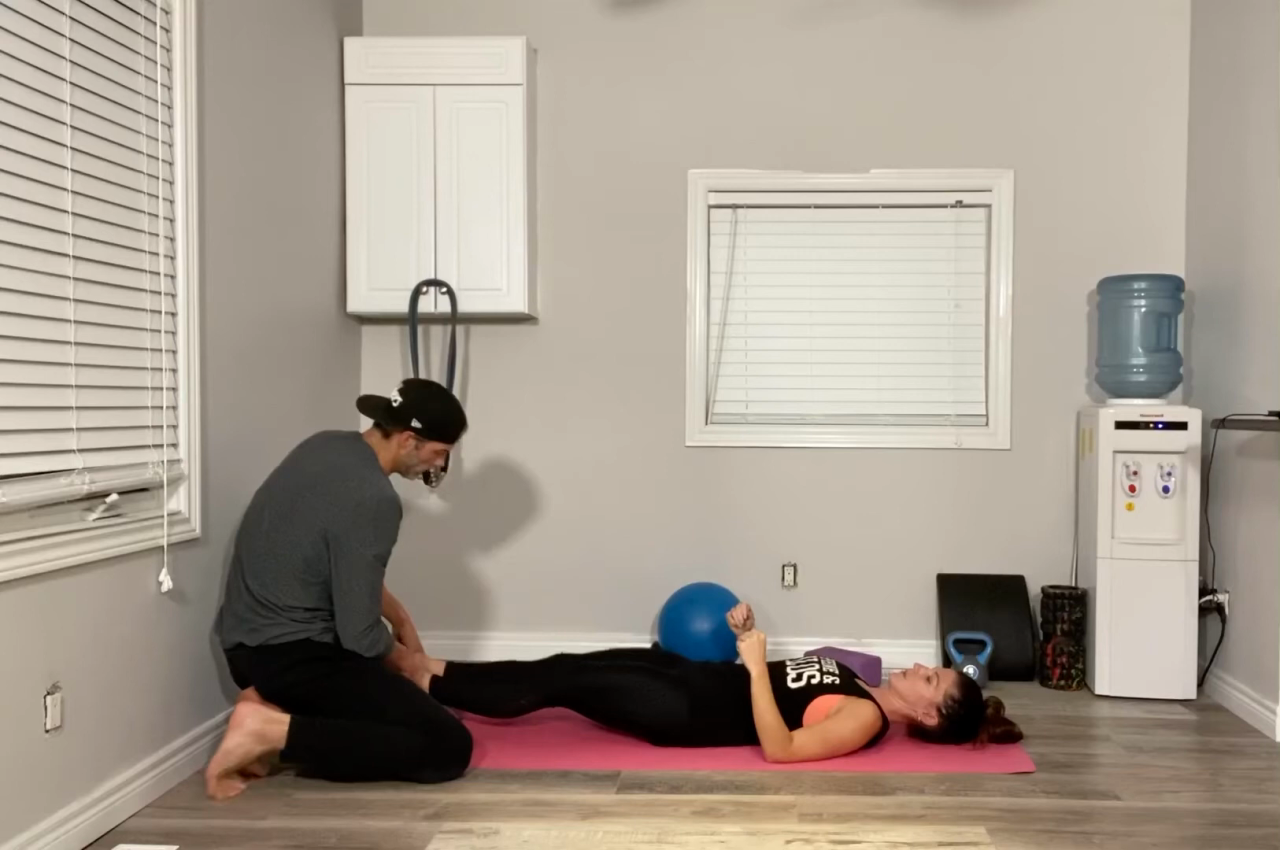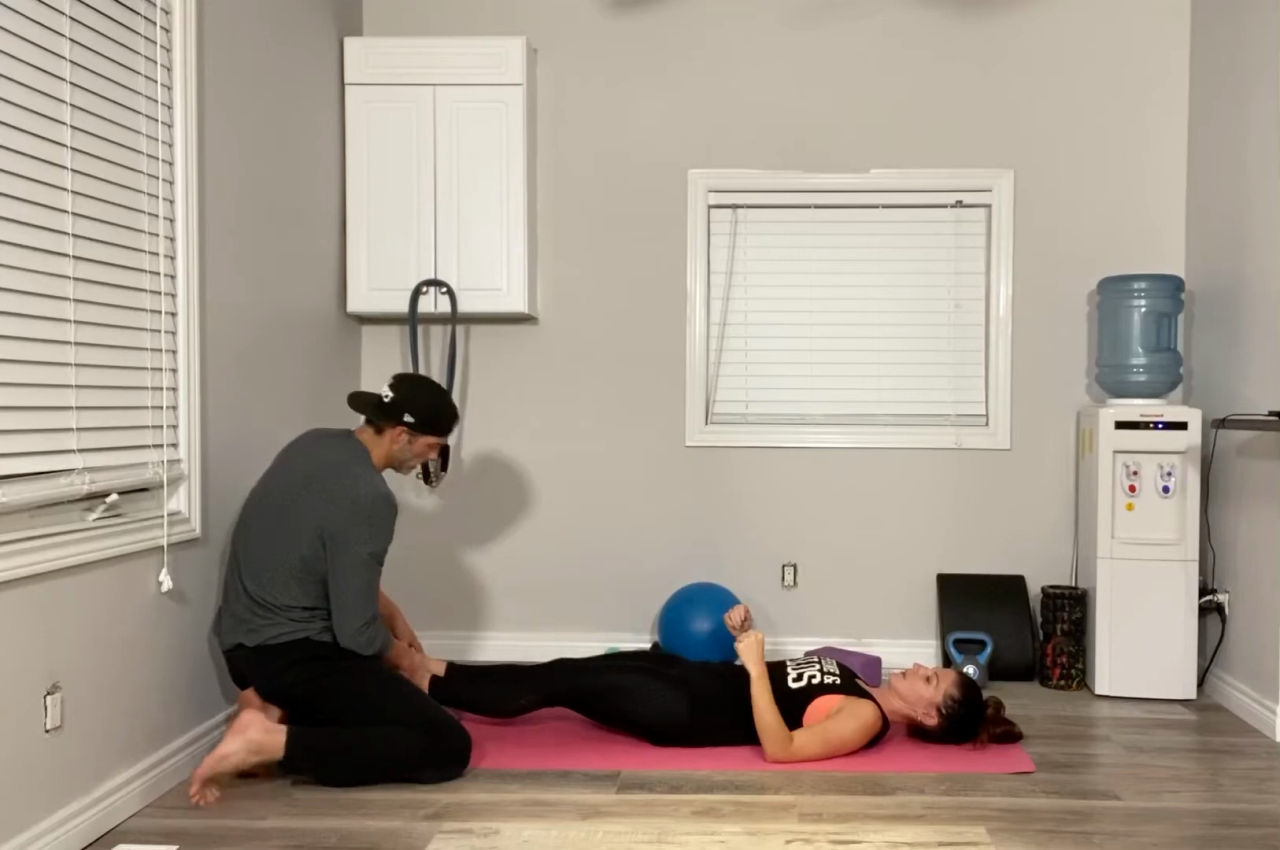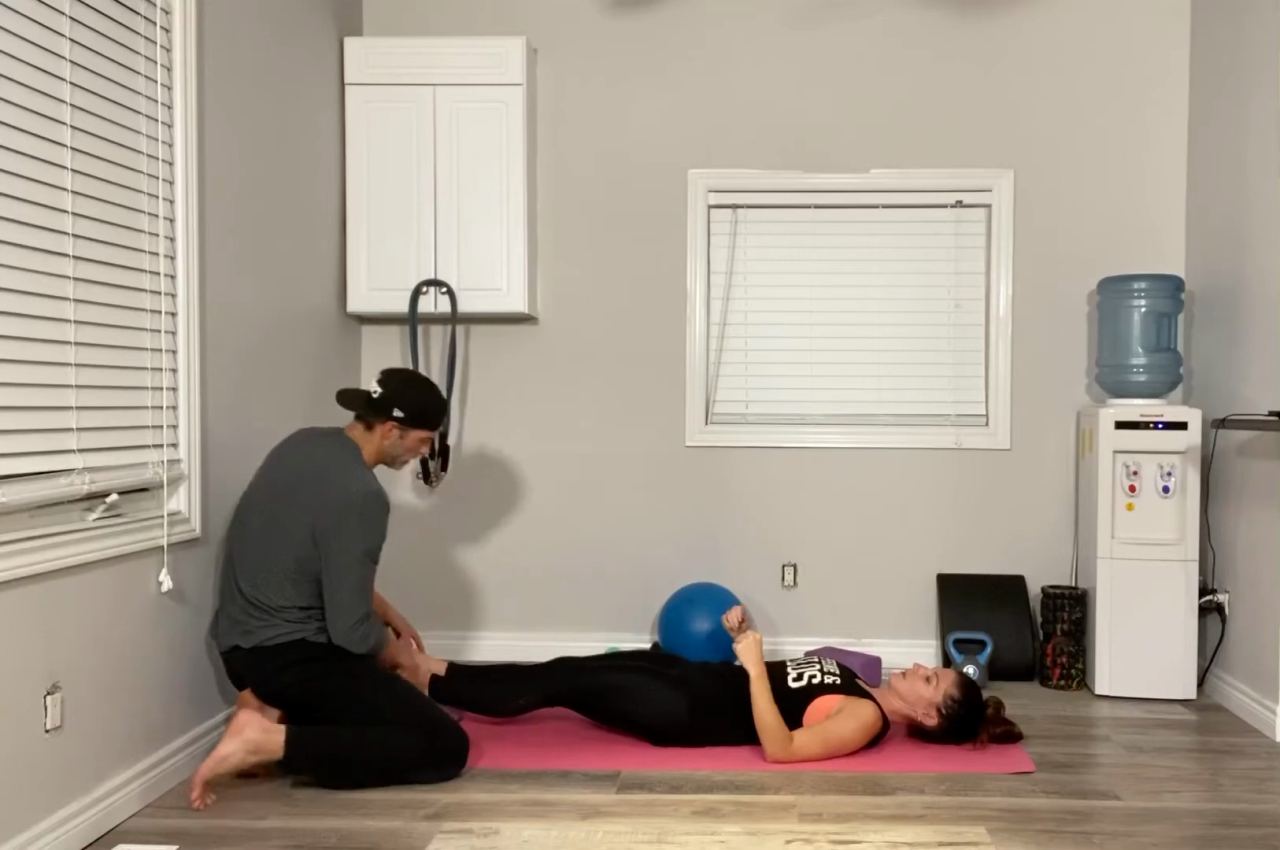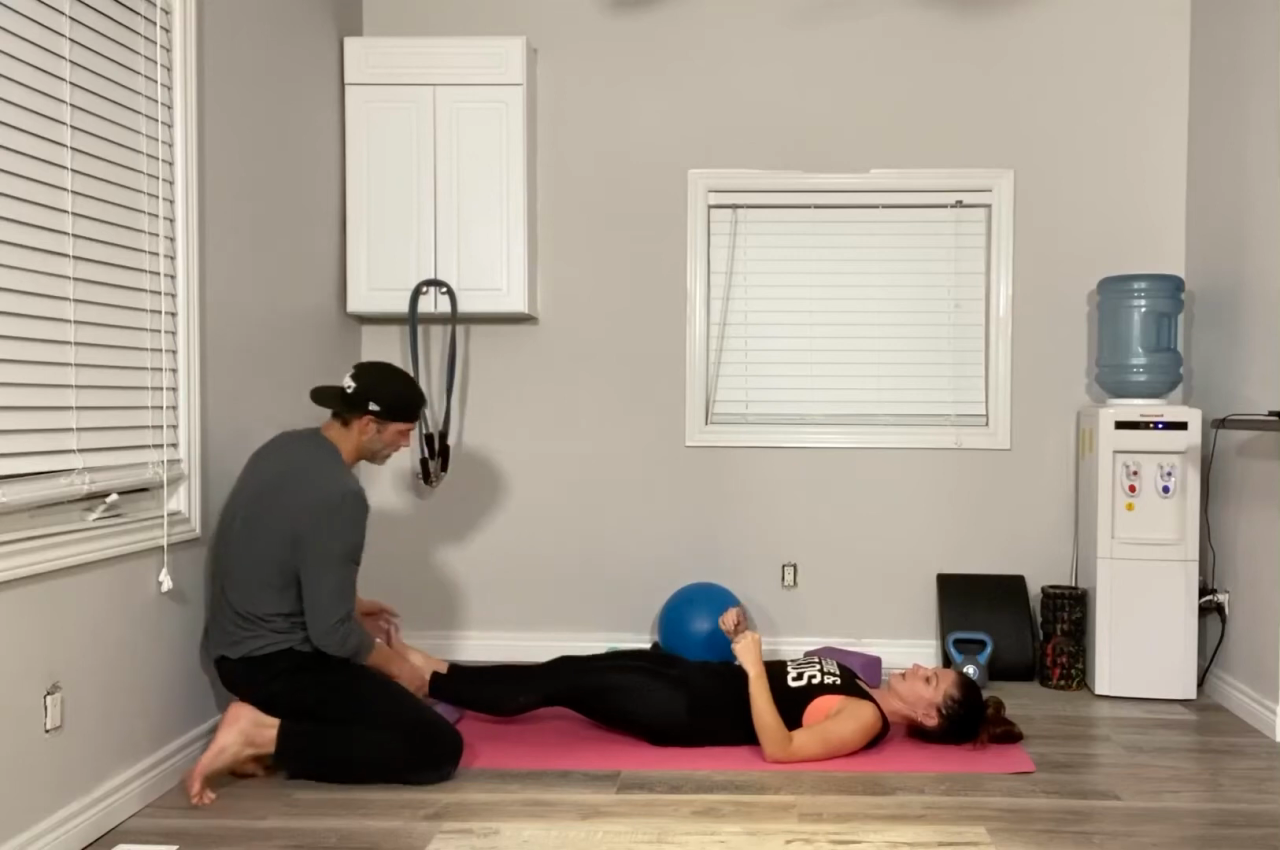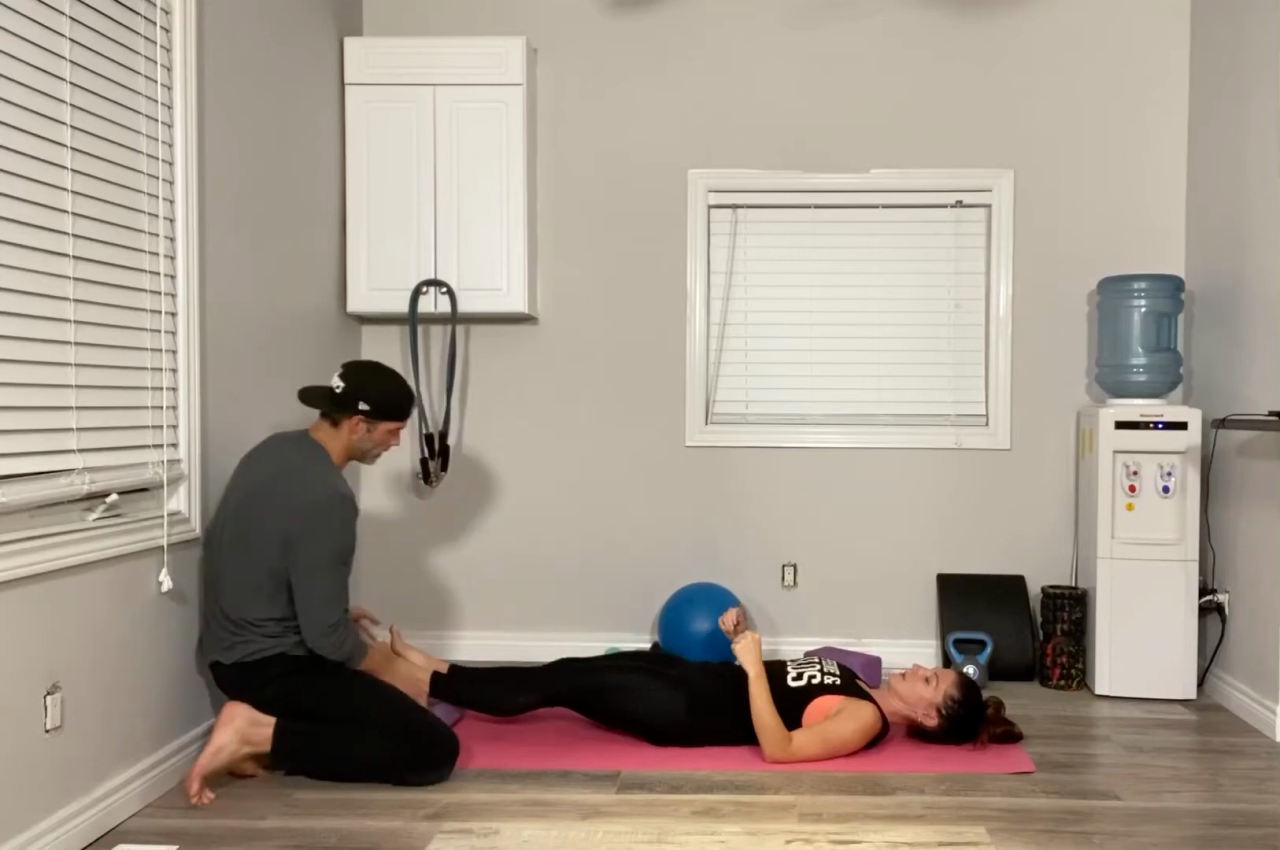
dt=0.1s
person 1, frame 1
left shoulder: (865, 719)
right shoulder: (861, 688)
left elbow: (779, 747)
left wrist: (754, 664)
right wrist: (748, 637)
left hip: (699, 714)
right hip: (707, 678)
left knee: (567, 686)
right knee: (568, 665)
left ankle: (430, 685)
right ankle: (439, 671)
person 1, frame 2
left shoulder: (866, 719)
right shoulder: (861, 688)
left elbow: (780, 746)
left wrist: (754, 663)
right wrist: (747, 638)
left hip: (699, 714)
right hip: (707, 678)
left knee: (568, 686)
right knee: (568, 669)
left ankle: (430, 685)
right ankle: (439, 671)
person 1, frame 3
left shoulder: (866, 720)
right shoulder: (863, 689)
left elbow: (779, 746)
left wrist: (751, 665)
right wrist: (745, 637)
left hip: (700, 714)
right hip: (706, 677)
left knee: (568, 686)
right knee: (571, 668)
left ankle: (431, 683)
right ankle: (438, 670)
person 1, frame 4
left shoulder: (866, 721)
right shoulder: (860, 688)
left elbow: (778, 746)
left wrist: (752, 665)
right wrist: (743, 638)
left hip: (699, 713)
right hip: (704, 677)
left knee: (568, 685)
right knee: (572, 668)
left ankle: (429, 683)
right ankle: (439, 670)
person 1, frame 5
left shoulder: (865, 721)
right shoulder: (860, 689)
left elbow: (777, 747)
left wrist: (751, 665)
right wrist: (744, 639)
left hip: (699, 715)
right hip: (703, 678)
left knee: (568, 686)
right knee: (571, 669)
left ankle: (426, 683)
right ankle: (439, 670)
person 2, frame 1
left shoulder: (325, 447)
right shoulder: (373, 500)
right elbow: (360, 633)
left wrist: (401, 619)
right wrist: (404, 661)
right hip: (291, 652)
right knee: (449, 748)
left ankle: (274, 707)
right ankle: (275, 732)
person 2, frame 2
left shoulder: (314, 445)
right shoulder: (368, 497)
right elbow: (356, 631)
left wrist: (394, 617)
right wrist: (403, 659)
left hip: (244, 641)
right hip: (290, 652)
right knee: (448, 748)
left ankle: (274, 710)
right ankle: (270, 741)
person 2, frame 3
left shoulder: (305, 444)
right shoulder: (360, 496)
right elbow: (353, 630)
left wrist: (382, 611)
right wrist: (401, 654)
left hip: (242, 641)
right hip: (285, 652)
right knee: (446, 748)
left ankle: (272, 711)
right ankle: (270, 742)
person 2, frame 4
left shoulder: (285, 447)
right shoulder: (338, 495)
right elbow: (332, 633)
left wrist: (351, 607)
right wrist: (393, 665)
left hip: (237, 649)
right hip: (277, 659)
left knee: (373, 706)
right knee: (438, 749)
left ankle: (266, 712)
right ankle: (263, 736)
person 2, frame 5
left shoulder: (277, 449)
right shoulder: (326, 499)
right elbow: (327, 636)
left wrist: (339, 614)
right wrist: (389, 673)
left hip: (236, 650)
right hip: (272, 663)
right knee: (434, 749)
left ankle: (260, 723)
right ankle: (259, 734)
